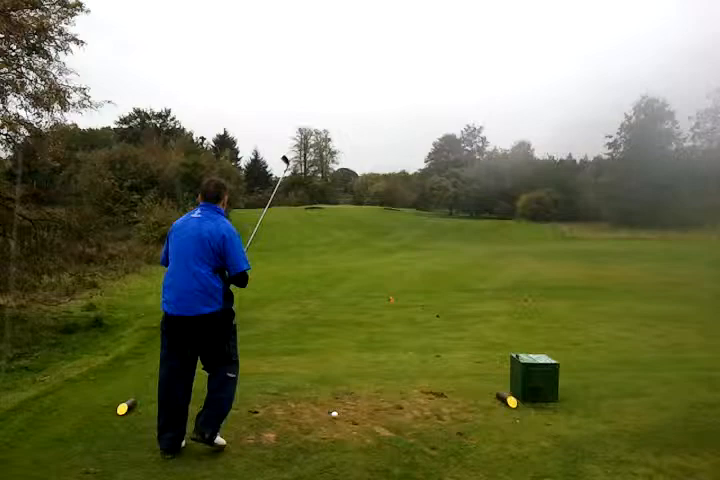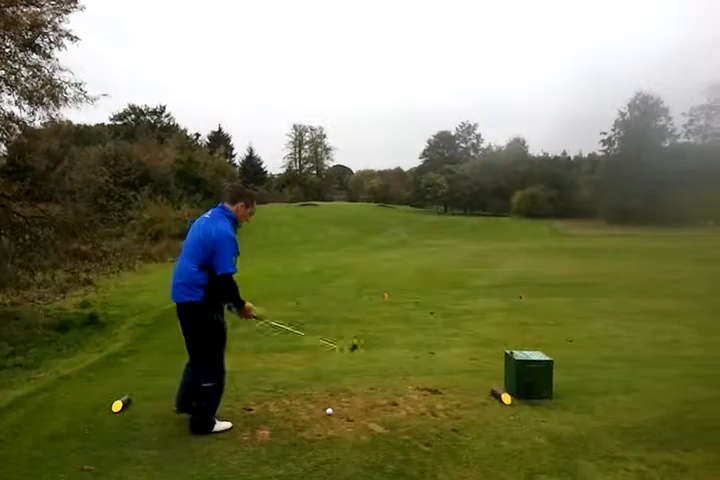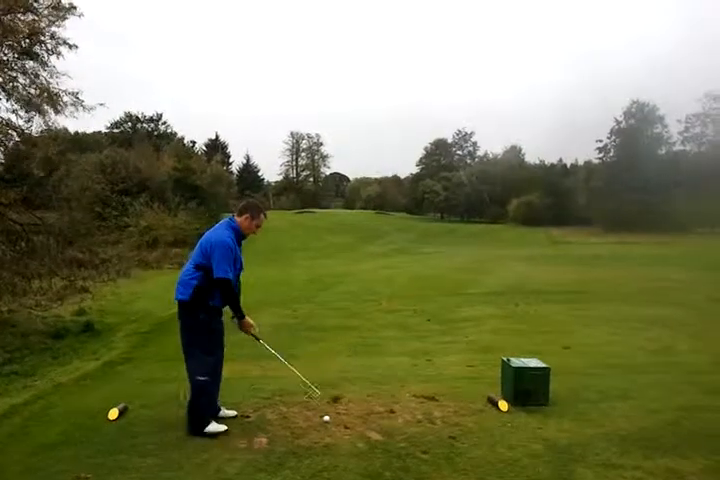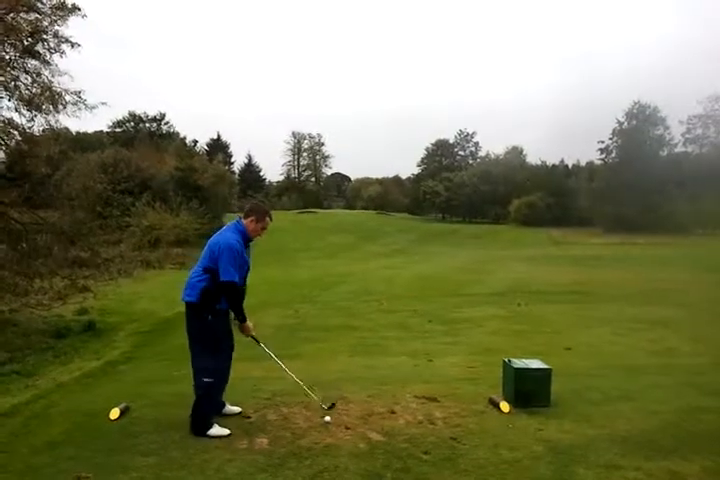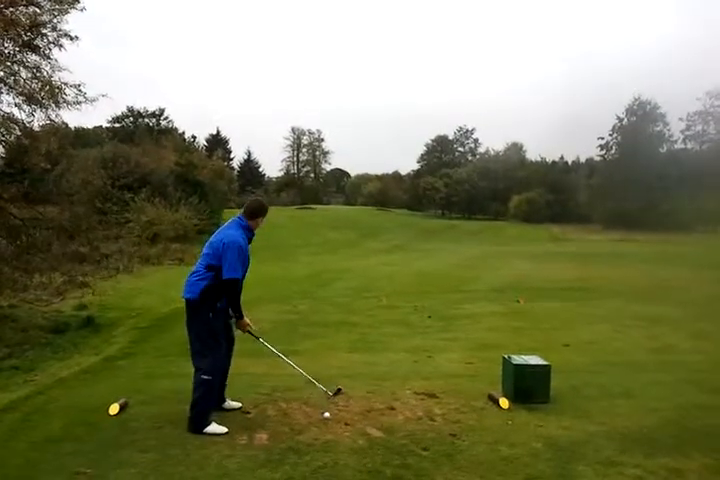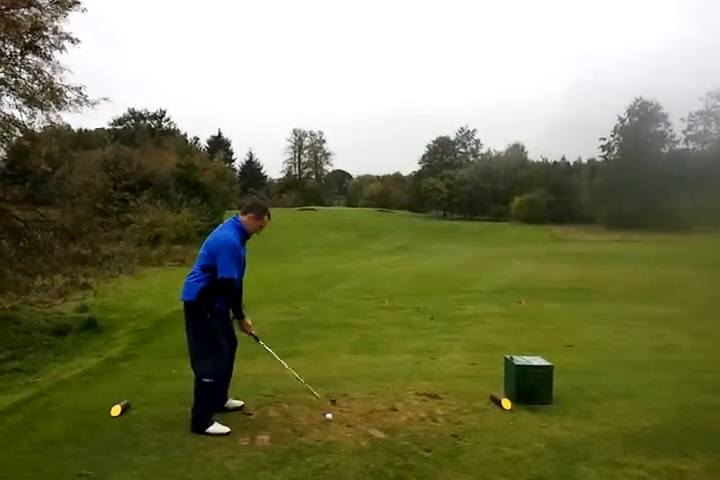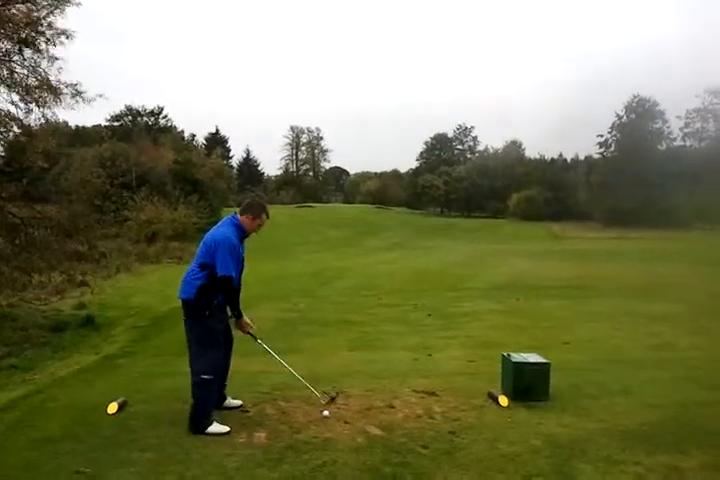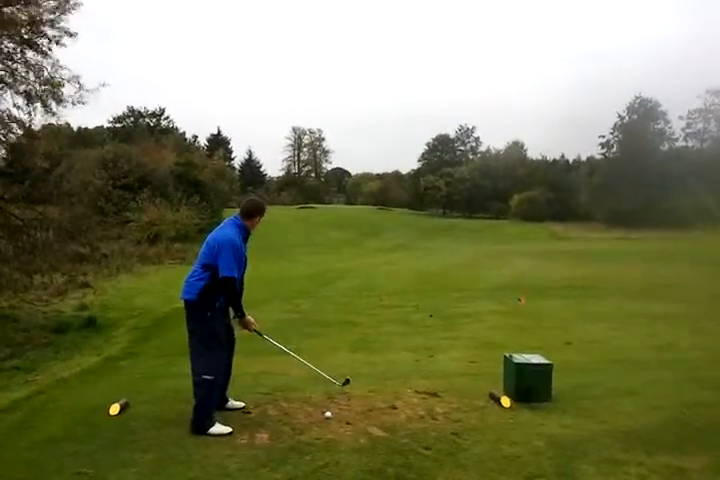
dt=0.7s
person 1, frame 1
left shoulder: (178, 225)
right shoulder: (224, 229)
left elbow: (166, 261)
right elbow: (241, 278)
right wrist: (226, 275)
left hip: (175, 310)
right hip: (211, 311)
left knee: (174, 375)
right knee: (224, 368)
left ankle: (170, 441)
right ankle: (207, 428)
person 1, frame 2
left shoulder: (205, 220)
right shoulder: (224, 232)
right elbow: (225, 279)
left wrist: (229, 300)
right wrist: (240, 305)
left hip: (187, 296)
right hip: (202, 302)
left knee: (199, 354)
right knee: (210, 361)
left ankle: (186, 401)
right ankle: (203, 421)
person 1, frame 3
left shoulder: (229, 234)
right shoulder: (224, 240)
left elbow: (230, 280)
right elbow: (224, 283)
left wrist: (238, 313)
right wrist: (241, 316)
left hip: (206, 302)
right hip: (196, 303)
left knee: (212, 356)
right knee: (205, 359)
left ankle: (210, 407)
right ankle: (199, 420)
person 1, frame 4
left shoulder: (238, 238)
right shoulder: (230, 243)
left elbow: (237, 283)
right elbow: (228, 286)
left wrist: (240, 316)
right wrist: (242, 319)
left hip: (214, 303)
right hip: (203, 304)
left knee: (223, 352)
right knee: (210, 360)
left ankle: (215, 403)
right ankle: (201, 422)
person 1, frame 5
left shoulder: (236, 231)
right shoulder: (235, 241)
left elbow: (234, 279)
right elbow: (230, 283)
left wrist: (236, 312)
right wrist: (239, 316)
left hip: (213, 299)
right hip: (203, 301)
left knee: (225, 346)
right knee: (209, 357)
left ankle: (216, 398)
right ankle: (199, 420)
person 1, frame 6
left shoulder: (235, 235)
right shoulder: (228, 240)
left elbow: (234, 280)
right elbow: (227, 283)
left wrist: (239, 312)
right wrist: (240, 317)
left hip: (214, 301)
right hip: (202, 303)
left knee: (227, 347)
right knee: (210, 358)
left ankle: (218, 398)
right ankle: (201, 420)
person 1, frame 7
left shoulder: (233, 231)
right shoulder: (226, 238)
left elbow: (232, 279)
right elbow: (226, 281)
left wrist: (235, 313)
right wrist: (238, 315)
left hip: (211, 298)
right hip: (200, 300)
left knee: (223, 345)
right knee: (207, 357)
left ankle: (216, 397)
right ankle: (200, 420)
person 1, frame 8
left shoulder: (234, 230)
right shoulder: (230, 239)
left elbow: (233, 279)
right elbow: (228, 282)
left wrist: (237, 312)
right wrist: (241, 315)
left hip: (212, 299)
right hip: (203, 301)
left knee: (225, 347)
right knee: (209, 357)
left ankle: (218, 398)
right ankle: (202, 421)
